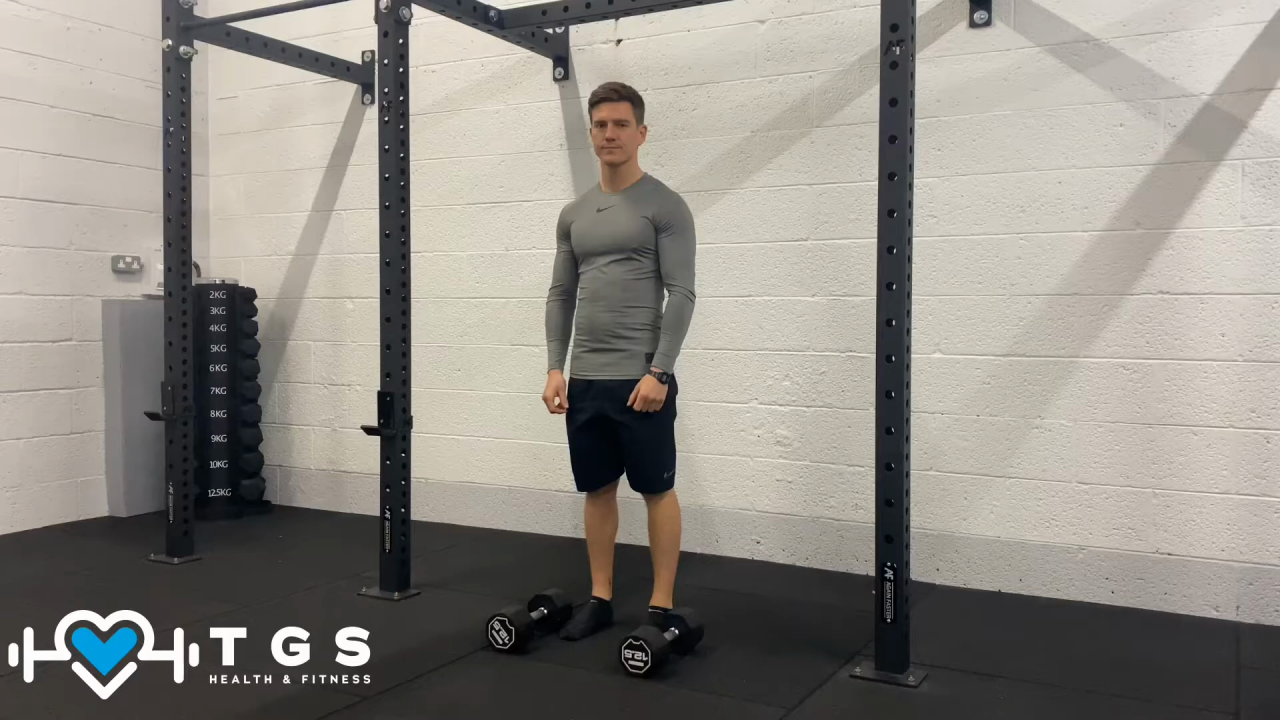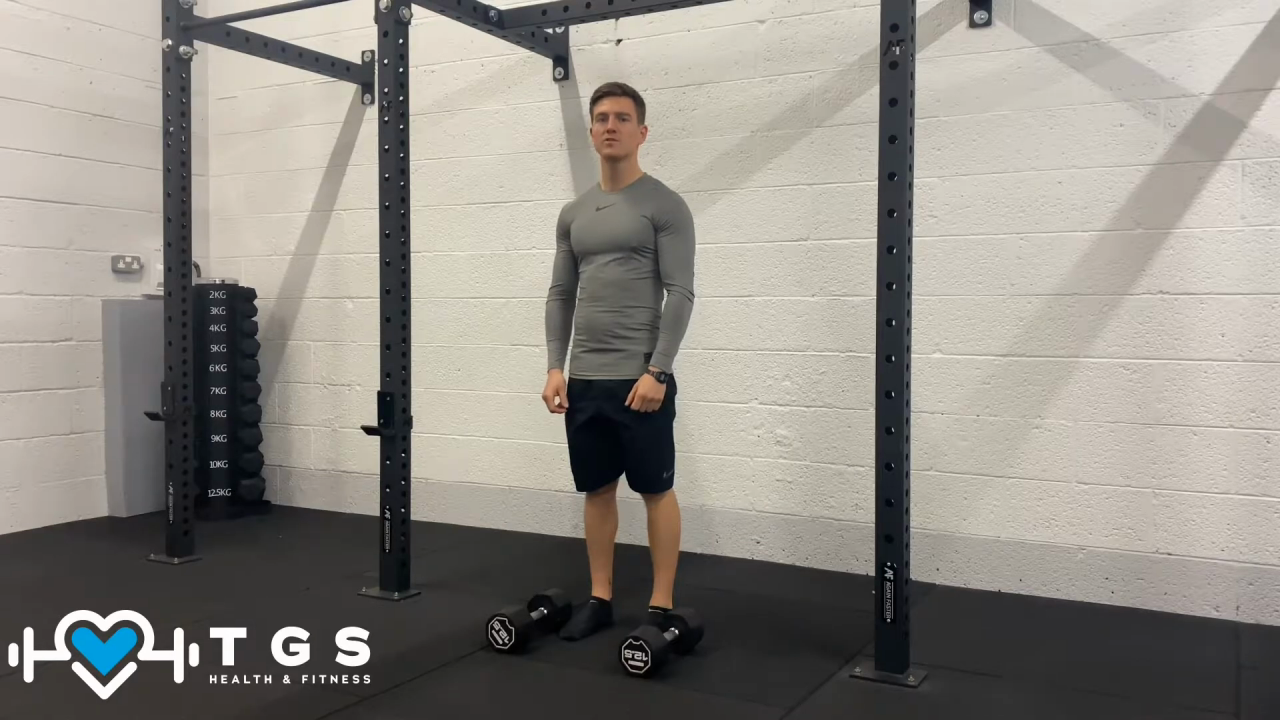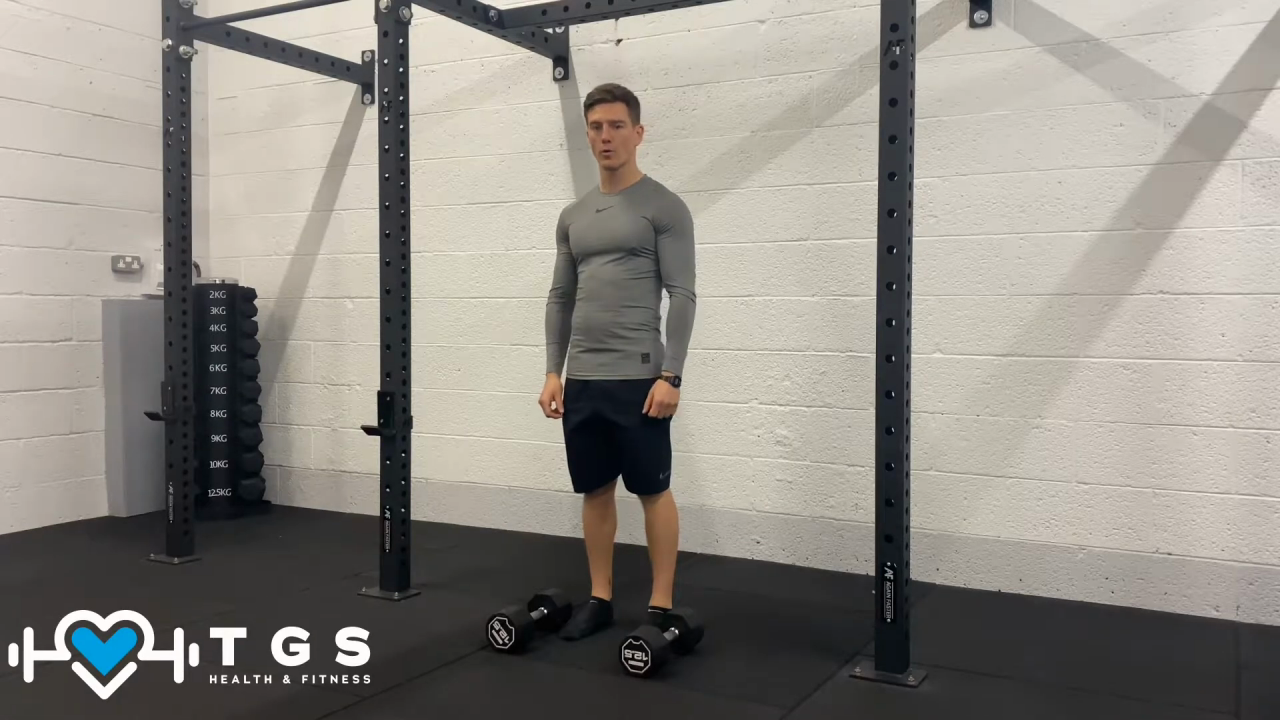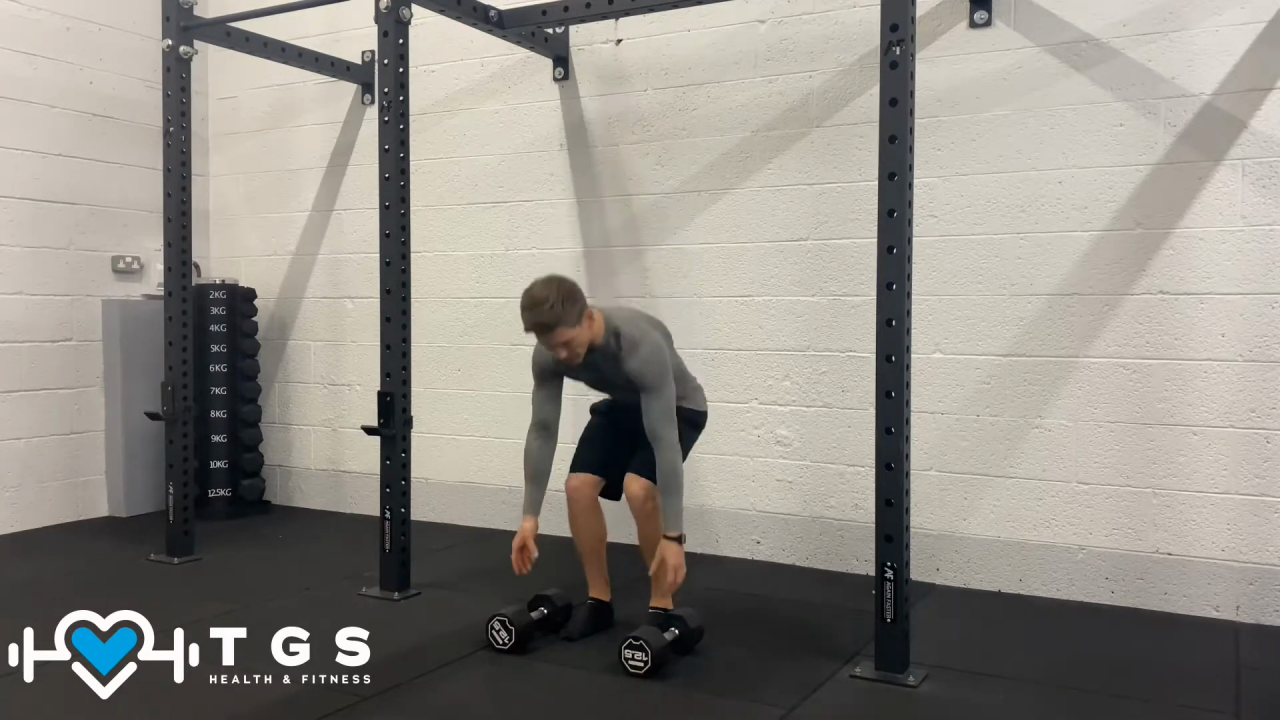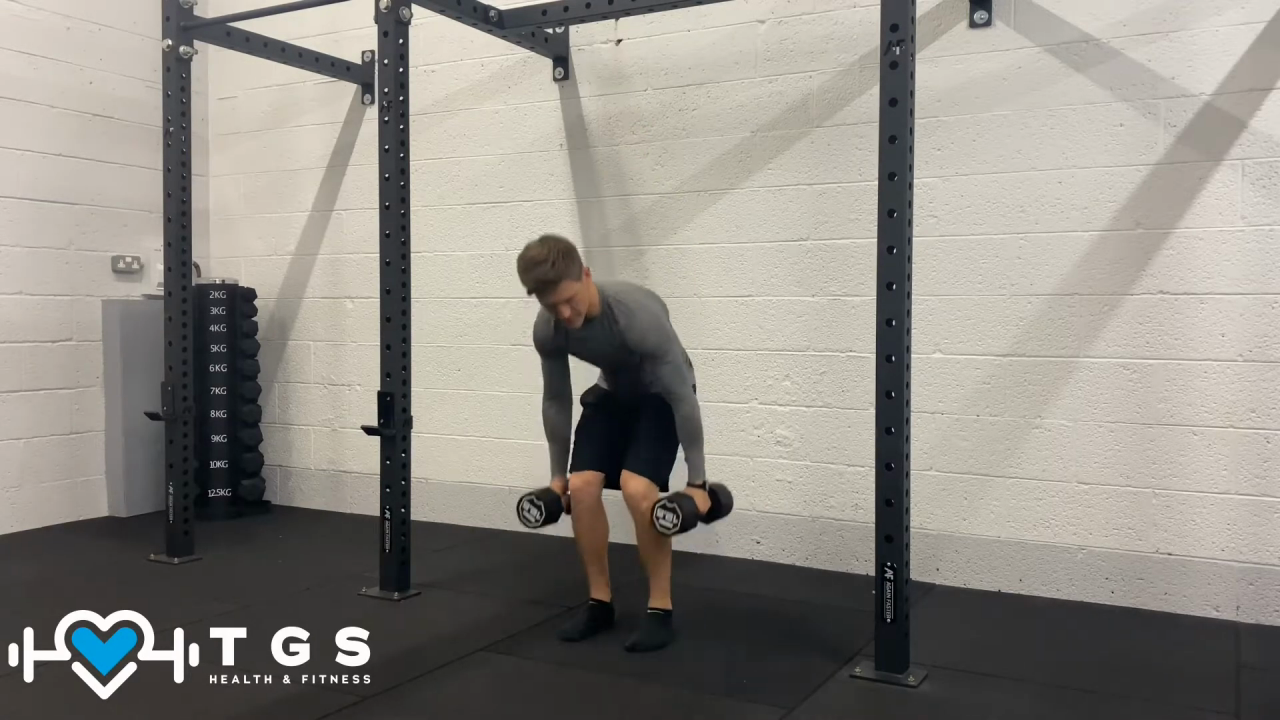
dt=1s
person 1, frame 1
left shoulder: (664, 206)
right shoulder: (574, 213)
left elbow: (681, 294)
right elbow: (560, 295)
left wrist: (659, 371)
right wrist: (555, 367)
left hip: (641, 377)
right hip: (585, 379)
left knee: (656, 489)
right knee: (597, 489)
left ankle: (661, 606)
right ankle: (600, 598)
person 1, frame 2
left shoulder: (664, 205)
right shoulder: (573, 213)
left elbow: (679, 294)
right elbow: (560, 294)
left wrist: (657, 370)
right wrist: (555, 367)
left hip: (640, 377)
right hip: (584, 379)
left knee: (655, 489)
right knee: (596, 490)
left ankle: (661, 606)
right ankle: (600, 598)
person 1, frame 3
left shoulder: (664, 207)
right shoulder: (573, 215)
left elbow: (682, 296)
right elbow: (560, 298)
left wrist: (670, 375)
right wrist: (553, 371)
left hip: (639, 378)
right hip: (582, 380)
left knee: (652, 491)
right knee: (595, 491)
left ankle: (661, 606)
right ankle: (600, 598)
person 1, frame 4
left shoulder: (642, 346)
right shoulder: (549, 354)
left elbow: (664, 442)
right elbow: (542, 431)
left wrist: (673, 536)
right wrist: (529, 517)
left hip: (678, 408)
right hip: (620, 405)
left knee: (639, 487)
right knee: (579, 486)
left ankle: (661, 608)
right ankle: (598, 601)
person 1, frame 5
left shoulder: (638, 316)
right shoulder: (547, 329)
left elbow: (681, 398)
right elbow: (555, 398)
left wrist: (696, 482)
right wrist: (557, 474)
left hip: (662, 392)
right hip: (611, 394)
left knee: (637, 488)
right knee: (582, 487)
left ankle: (660, 608)
right ankle: (600, 602)
